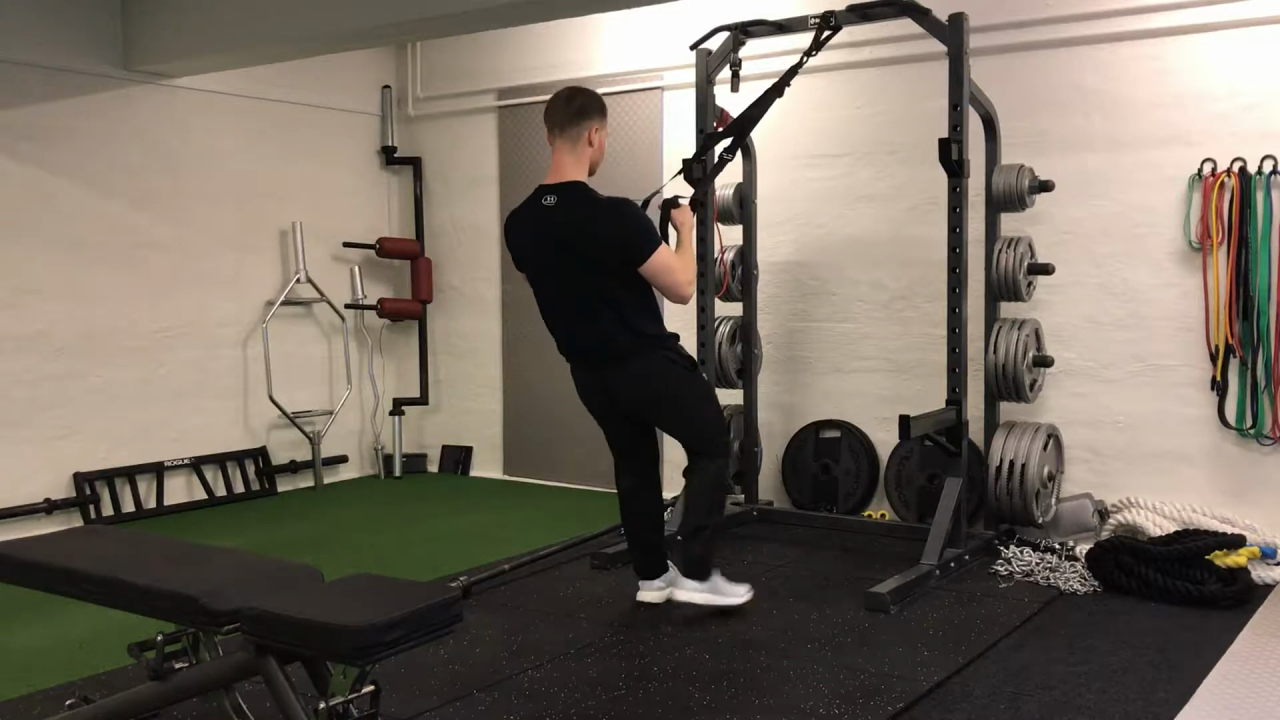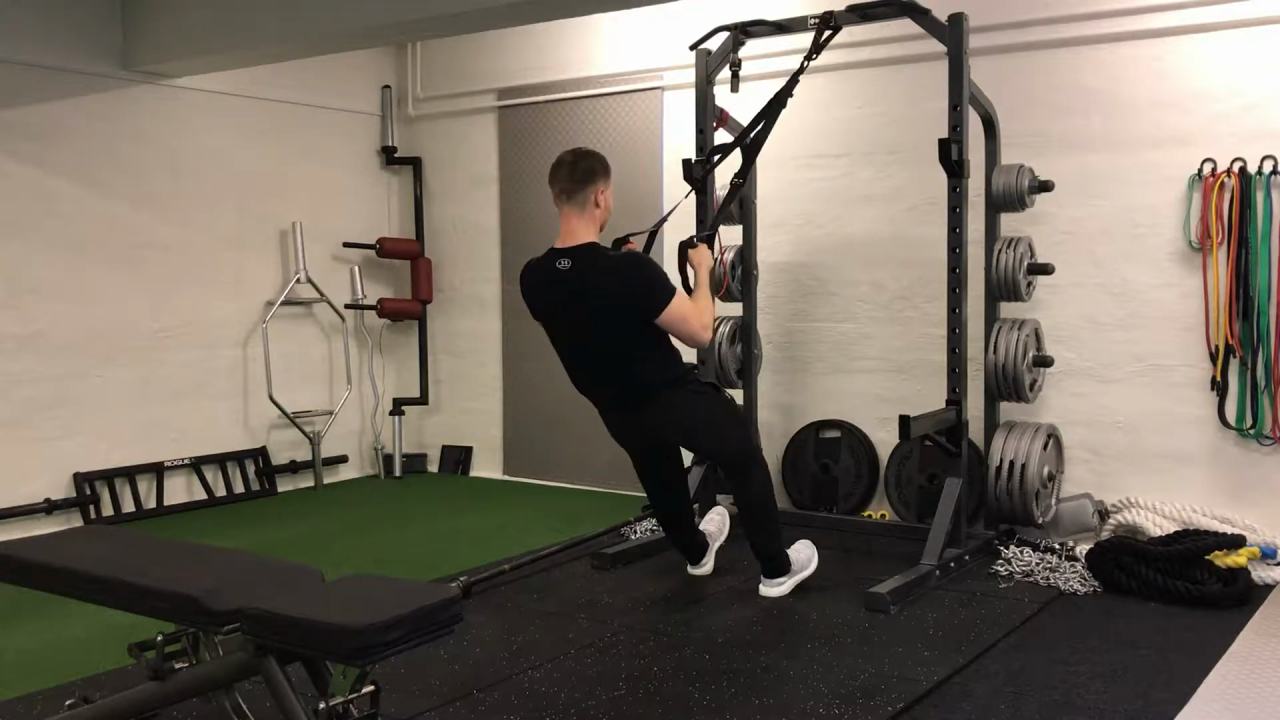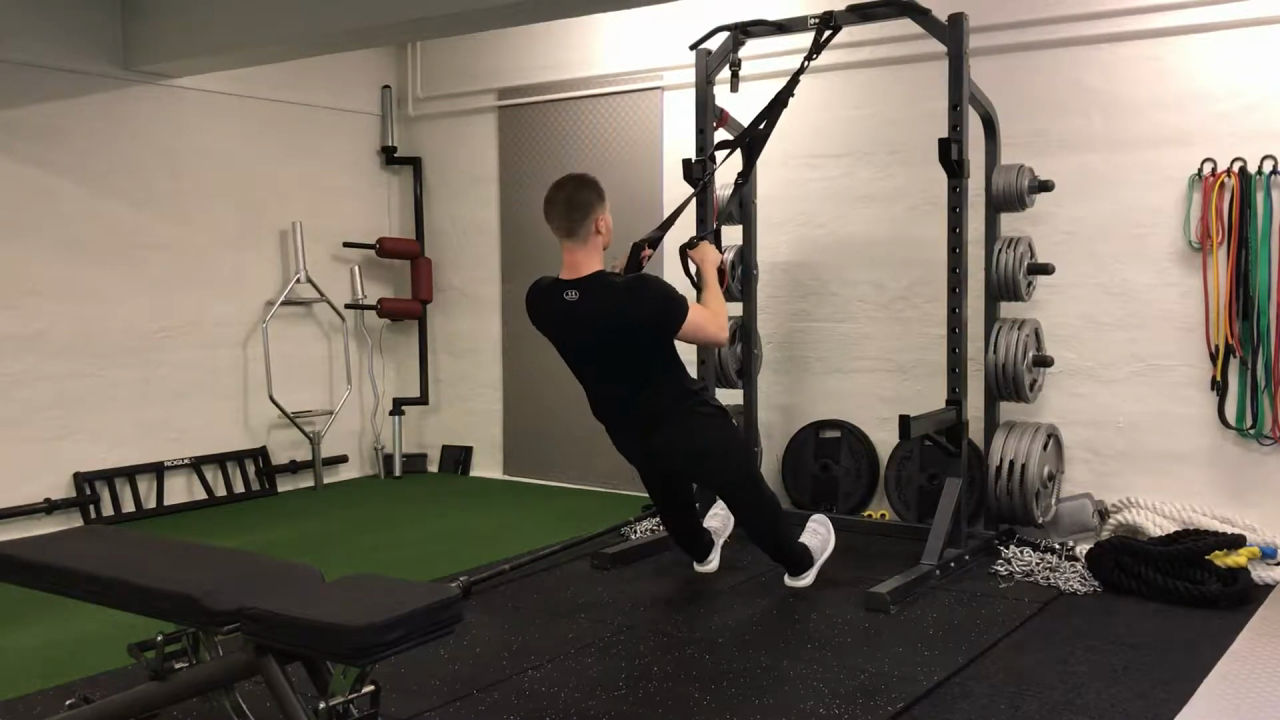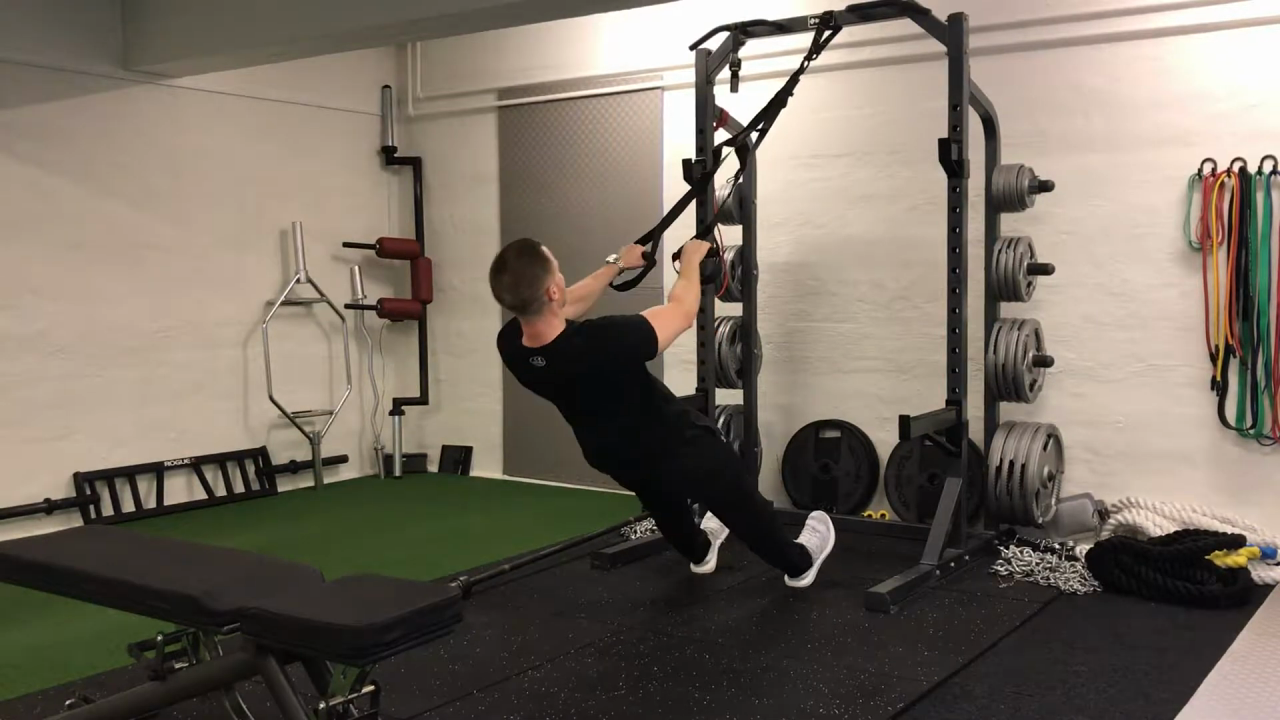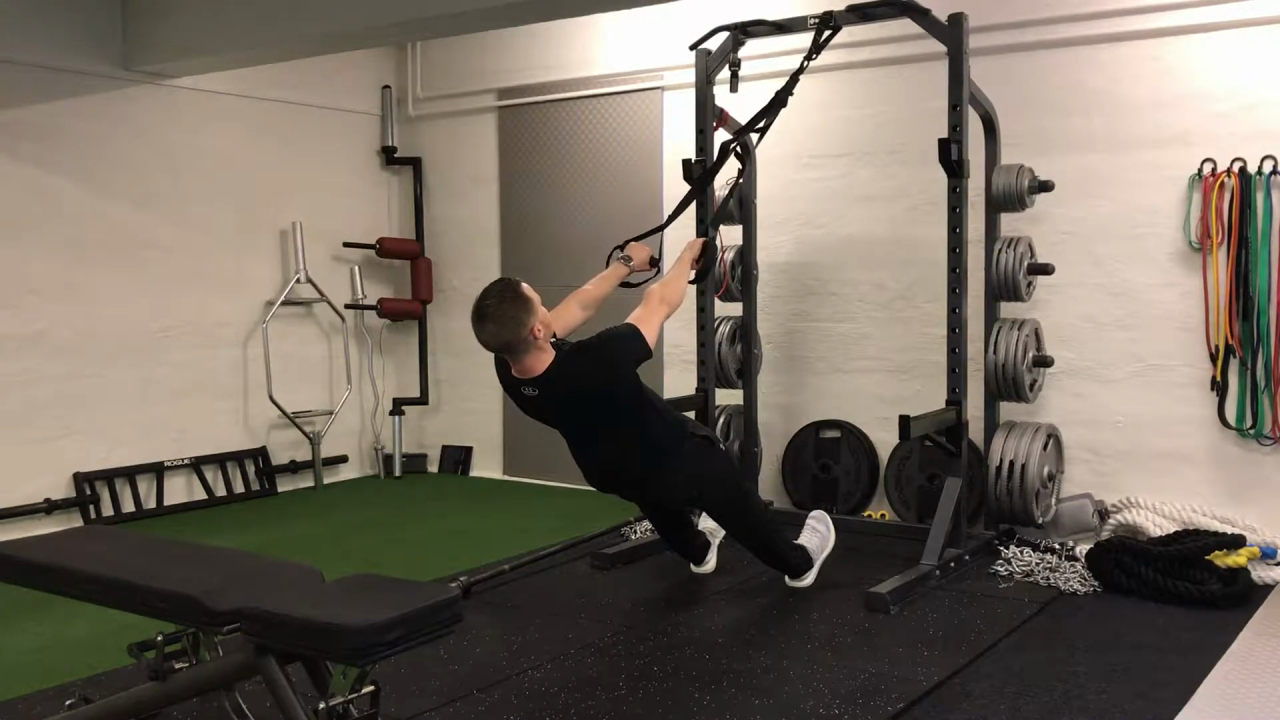
dt=1s
person 1, frame 1
left shoulder: (520, 225)
right shoulder: (615, 217)
right elbow: (680, 287)
right wrist: (685, 232)
left hip: (590, 372)
right hip: (650, 363)
left knee: (634, 466)
right knee: (712, 450)
left ankle: (654, 574)
right ankle: (695, 573)
person 1, frame 2
left shoulder: (535, 279)
right shoulder: (629, 271)
right elbow: (700, 331)
right wrist: (702, 272)
left hip: (621, 414)
right hip: (677, 402)
left knee: (661, 476)
right knee: (746, 463)
left ankle: (697, 551)
right ankle: (777, 568)
person 1, frame 3
left shoulder: (540, 302)
right shoulder: (640, 296)
right elbow: (717, 331)
left wrist: (622, 272)
right wrist: (708, 268)
left hip: (629, 433)
right hip: (690, 428)
left knee: (668, 481)
right knee: (745, 491)
left ankle: (702, 548)
right ankle: (800, 561)
person 1, frame 4
left shoulder: (511, 347)
right shoulder: (604, 343)
left elbow: (571, 304)
right elbow: (683, 313)
left wrist: (616, 263)
right wrist: (691, 260)
left hip: (616, 457)
right hip: (679, 450)
left knee: (659, 488)
right knee: (737, 502)
left ankle: (699, 550)
right ankle: (798, 563)
person 1, frame 5
left shoulder: (507, 372)
right shoulder: (596, 366)
left elbow: (579, 306)
right elbow: (658, 303)
left wrist: (626, 263)
right wrist: (687, 255)
left hip: (614, 473)
right hip: (680, 463)
right knee: (736, 506)
left ankle: (698, 551)
right ankle: (798, 563)
